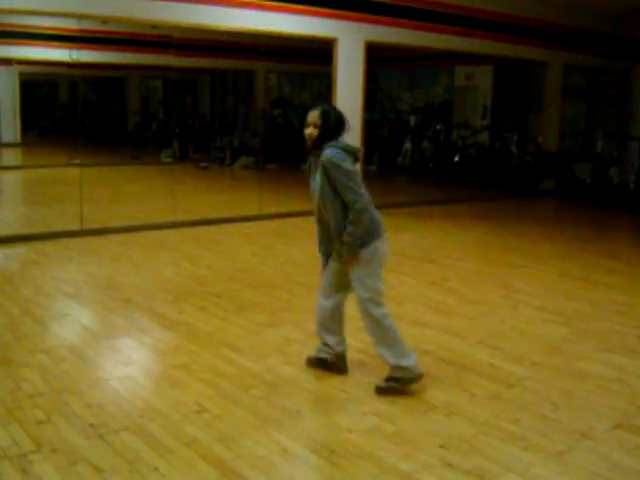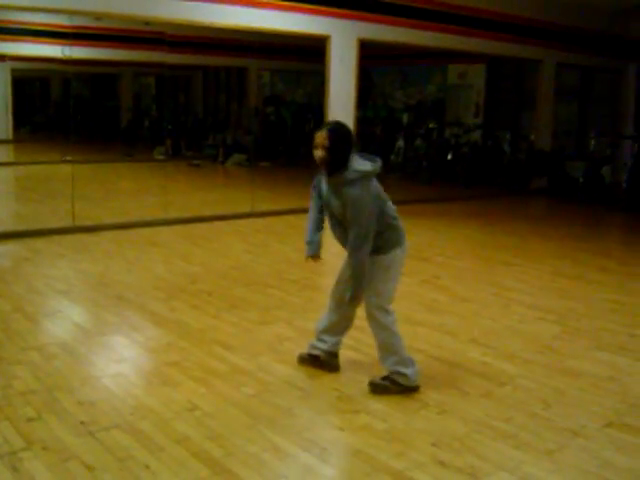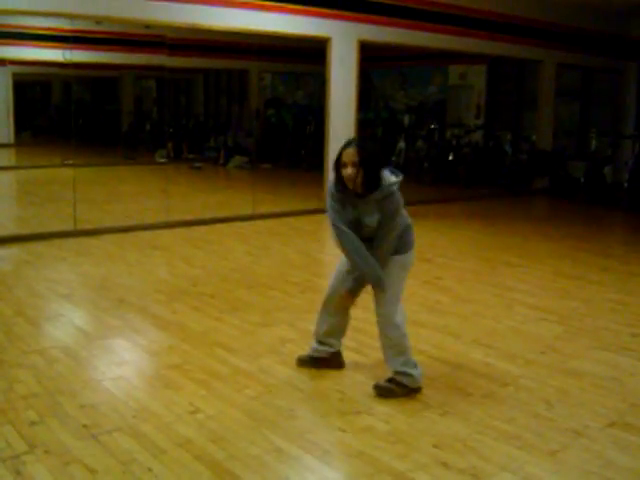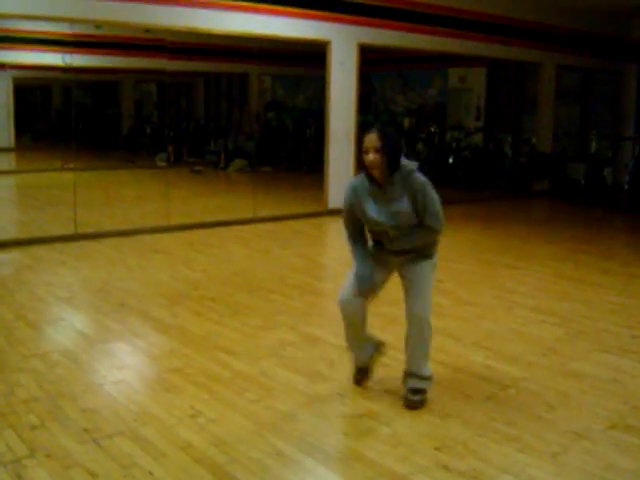
dt=0.4s
person 1, frame 1
left shoulder: (331, 157)
right shoulder: (319, 158)
left elbow: (359, 204)
left wrist: (350, 244)
right wrist: (327, 251)
left hip: (364, 244)
right hip: (343, 245)
left knee: (371, 306)
right knee: (328, 296)
left ankle: (405, 369)
right ankle: (331, 353)
person 1, frame 2
left shoulder: (359, 186)
right shoulder: (328, 171)
left elbow: (361, 239)
right elbow: (317, 203)
left wrist: (357, 283)
right wrist: (312, 239)
left hip: (384, 248)
right hip: (361, 247)
left knee: (377, 309)
right knee: (341, 296)
left ankle: (403, 375)
right ankle: (324, 351)
person 1, frame 3
left shoulder: (390, 195)
right shoulder: (338, 190)
left elbow: (386, 243)
right elbow: (342, 232)
left wrist: (361, 278)
right wrist: (369, 270)
left hip: (395, 253)
right hip: (357, 250)
left knee: (387, 312)
right knee: (336, 297)
left ankle: (405, 375)
right ankle: (326, 351)
person 1, frame 4
left shoulder: (415, 181)
right shoulder: (357, 189)
left elbow: (434, 227)
right elbow: (352, 231)
left wrist: (397, 245)
right wrist: (362, 266)
left hip: (417, 253)
right hip: (379, 252)
left knee: (418, 315)
right knee: (349, 298)
left ankle: (417, 380)
right ankle: (364, 354)
